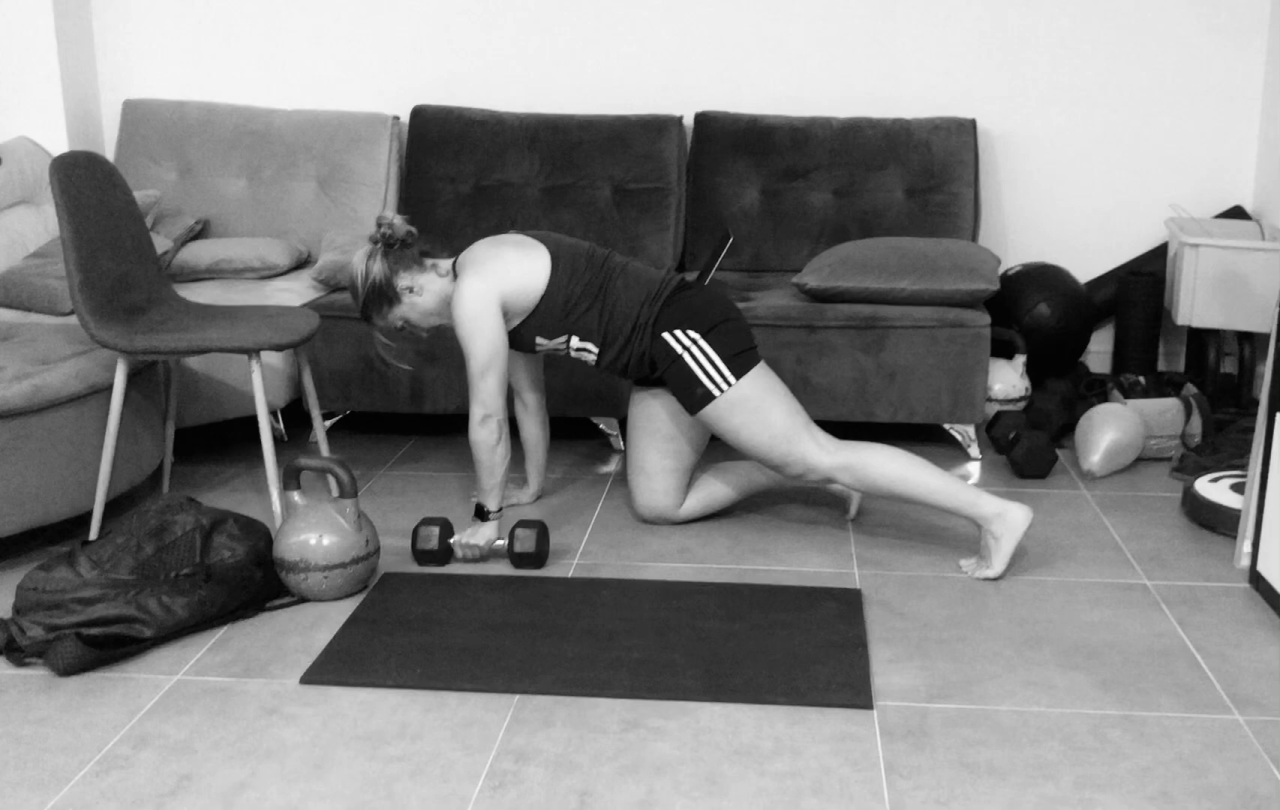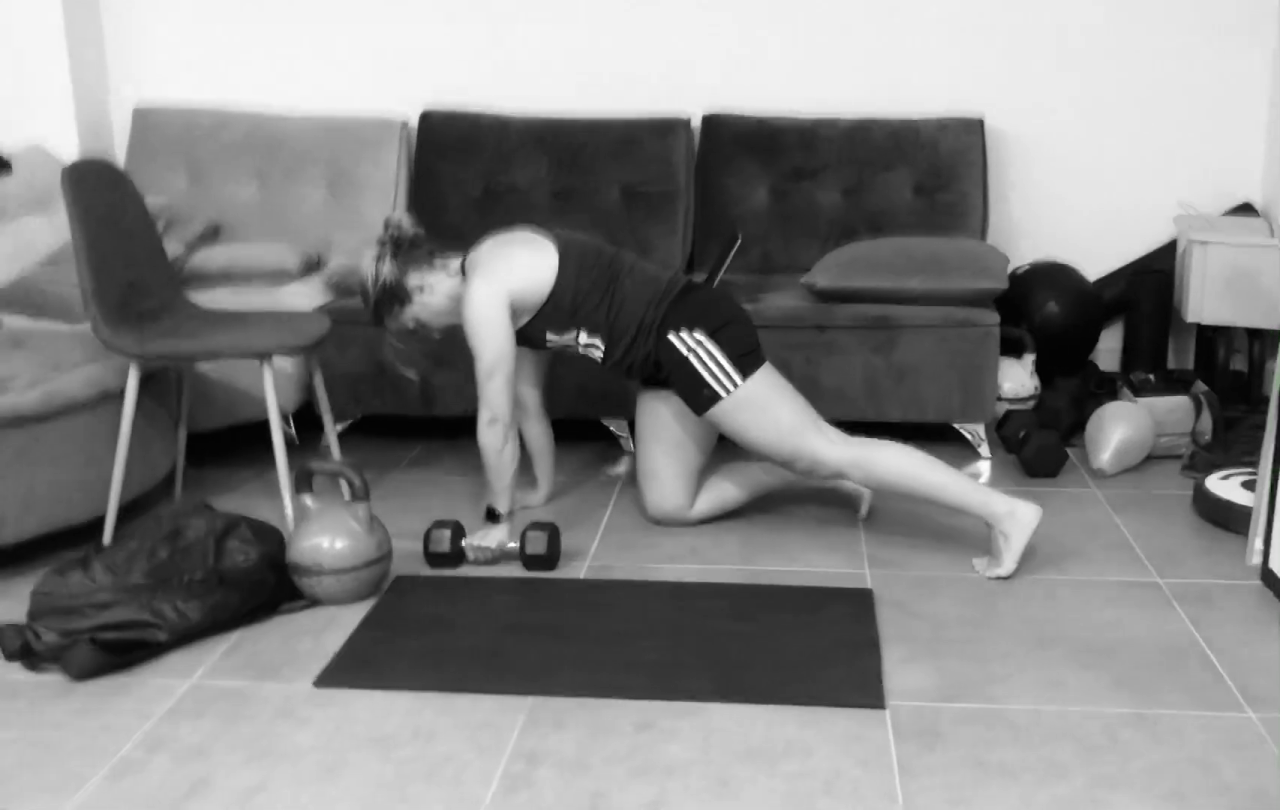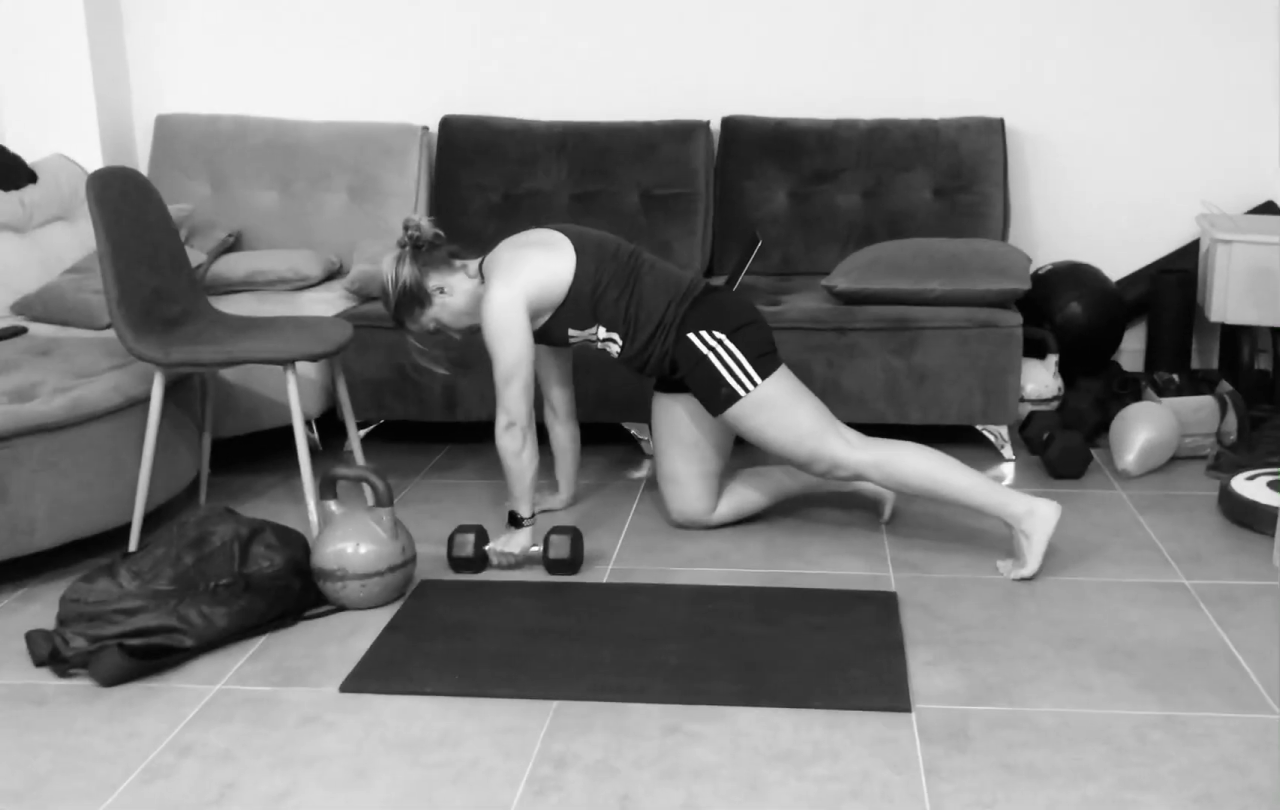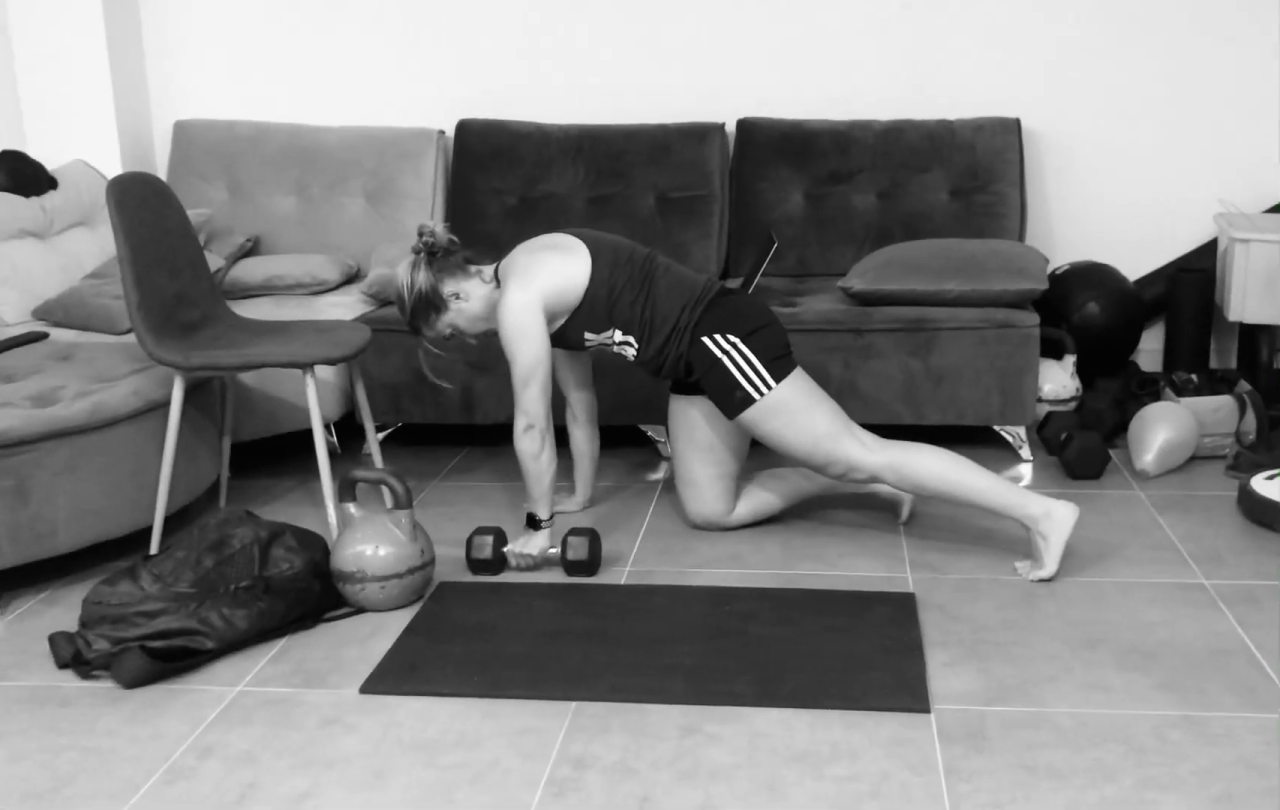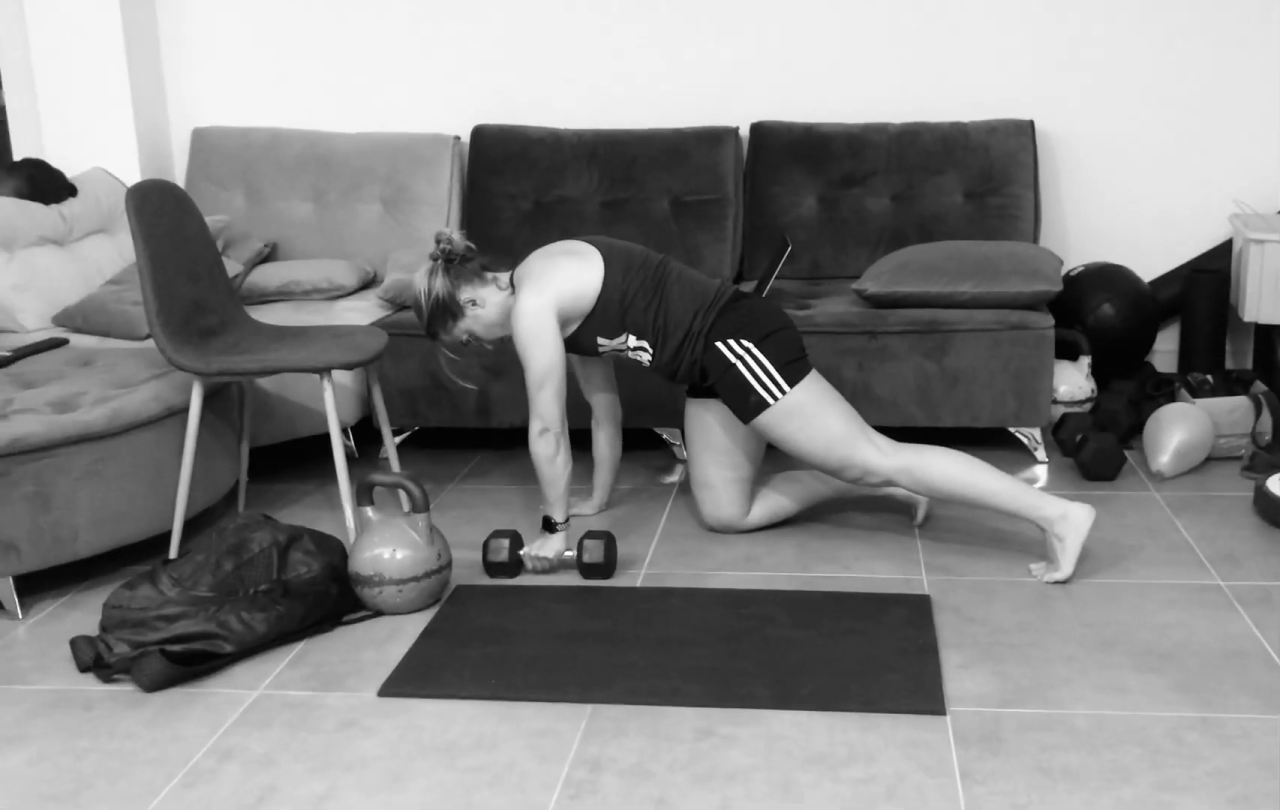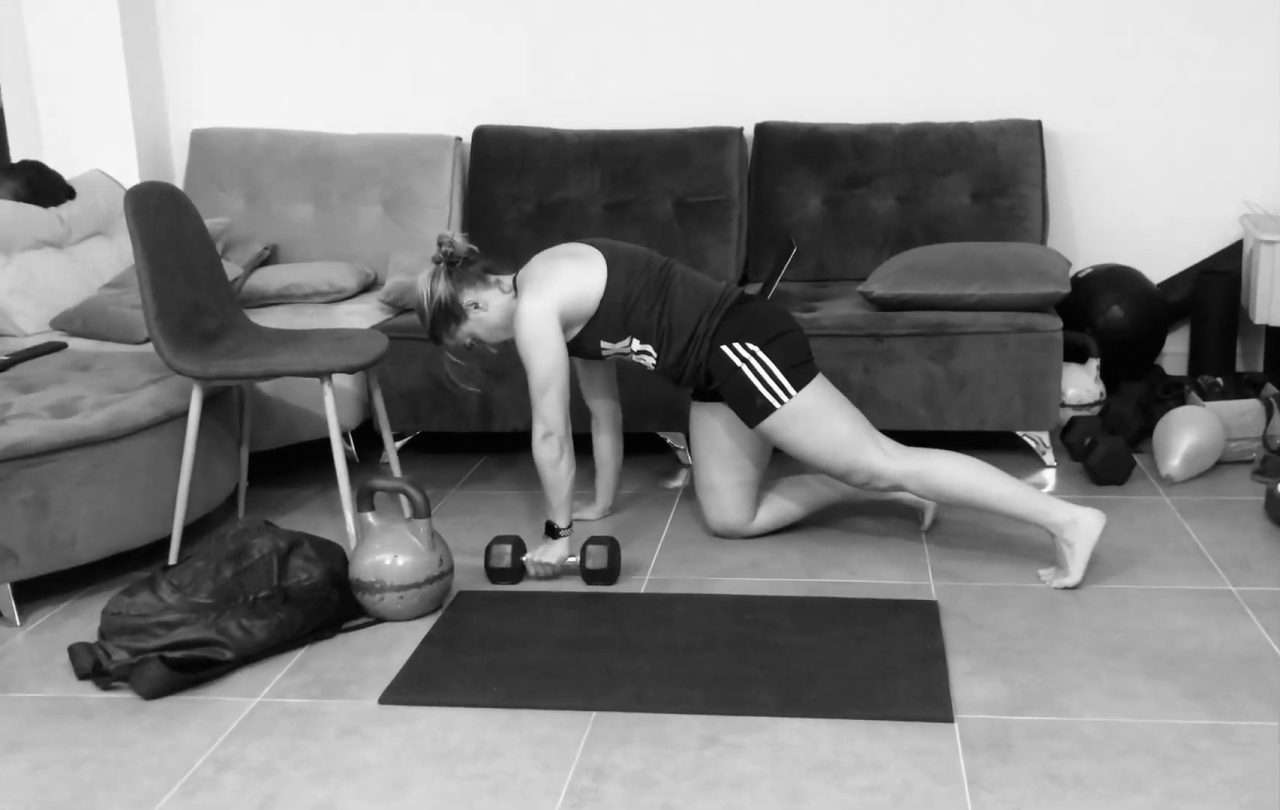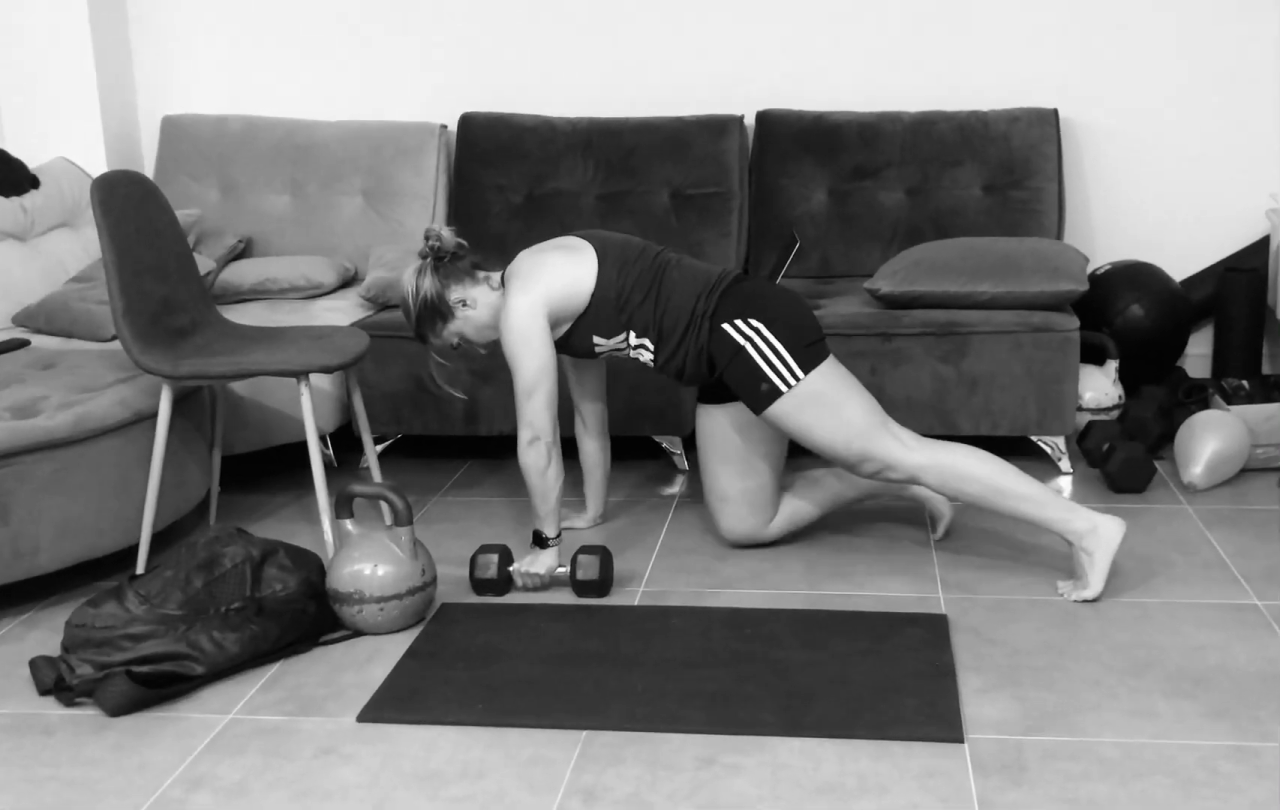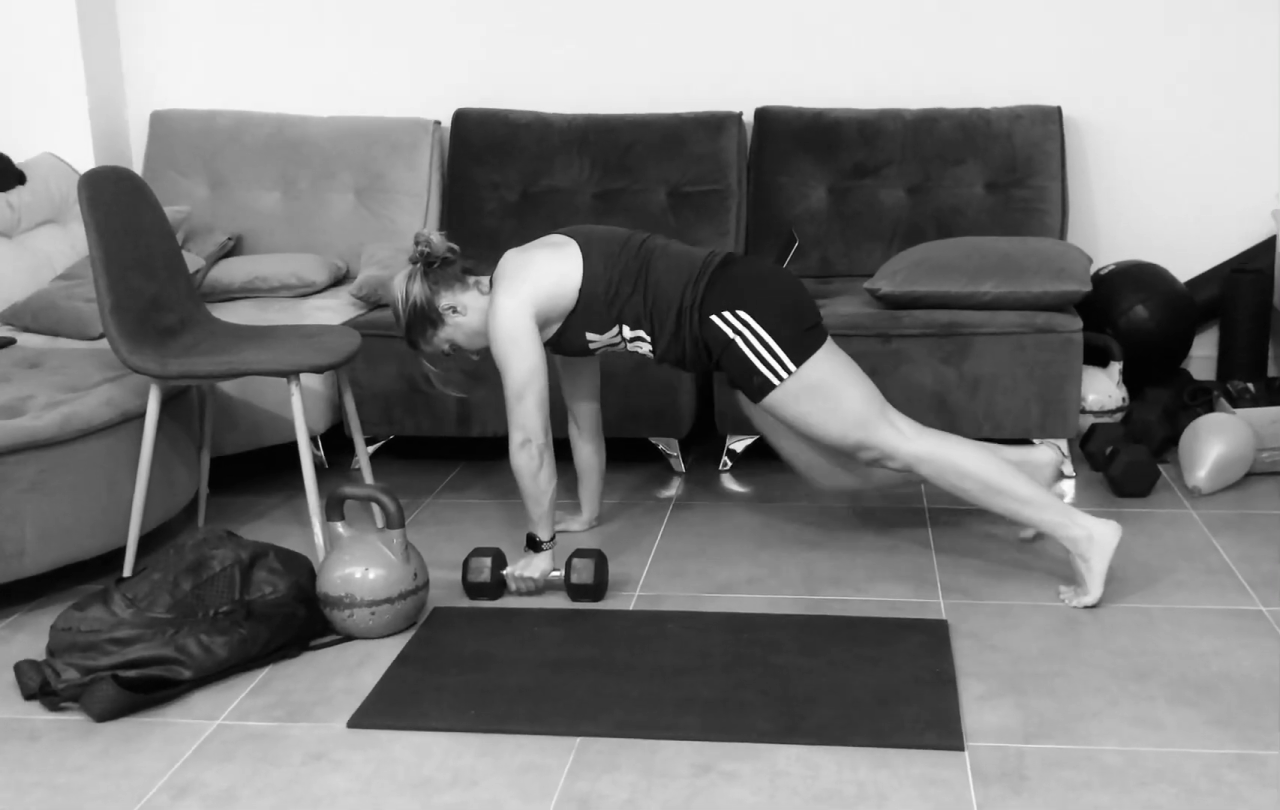
dt=0.3s
person 1, frame 1
left shoulder: (471, 292)
right shoulder: (494, 275)
left elbow: (487, 418)
right elbow: (527, 391)
left wrist: (487, 515)
right wrist: (534, 485)
left hip: (683, 331)
right hip: (662, 350)
left knee: (816, 453)
right knee: (658, 502)
left ankle: (995, 513)
right ankle: (799, 473)
person 1, frame 2
left shoulder: (481, 290)
right shoulder: (500, 272)
left elbow: (494, 419)
right elbow: (526, 397)
left wrist: (497, 517)
right wrist: (541, 488)
left hip: (690, 331)
right hip: (668, 348)
left knee: (823, 447)
right knee: (669, 504)
left ankle: (1004, 510)
right ankle: (810, 475)
person 1, frame 3
left shoulder: (500, 293)
right shoulder: (522, 277)
left elbow: (513, 423)
right elbow: (556, 397)
left wrist: (519, 522)
right wrist: (564, 492)
left hip: (707, 333)
right hip: (685, 350)
left knee: (840, 449)
right knee: (692, 508)
left ankle: (1024, 511)
right ankle: (843, 484)
person 1, frame 4
left shoulder: (517, 296)
right shoulder: (540, 283)
left elbow: (531, 425)
right elbow: (578, 399)
left wrist: (538, 522)
right wrist: (581, 494)
left hip: (723, 336)
right hip: (699, 353)
left knee: (855, 451)
right knee: (710, 510)
left ankle: (1041, 511)
right ankle: (862, 483)
person 1, frame 5
left shoulder: (530, 302)
right shoulder: (557, 287)
left elbow: (546, 430)
right elbow: (603, 400)
left wrist: (553, 526)
right wrist: (597, 498)
left hip: (737, 339)
right hip: (718, 354)
left knee: (872, 455)
right knee: (726, 513)
left ankle: (1058, 514)
right ankle: (877, 485)
person 1, frame 6
left shoulder: (533, 305)
right shoulder: (561, 289)
left elbow: (550, 434)
right elbow: (603, 406)
left wrist: (557, 531)
right wrist: (601, 502)
left hip: (744, 343)
right hip: (723, 358)
left knee: (879, 458)
right knee: (730, 519)
left ankle: (1067, 519)
right ankle: (884, 489)
person 1, frame 7
left shoulder: (520, 304)
right shoulder: (552, 294)
left elbow: (537, 437)
right elbow: (589, 408)
left wrist: (544, 540)
right wrist: (591, 511)
left hip: (747, 326)
right hip: (733, 345)
left knee: (891, 450)
right knee: (742, 526)
left ankle: (1086, 526)
right ankle: (906, 479)
person 1, frame 8
left shoulder: (508, 305)
right shoulder: (544, 291)
left elbow: (529, 441)
right elbow: (583, 408)
left wrist: (539, 543)
right wrist: (586, 512)
left hip: (739, 311)
right hip: (738, 312)
left knee: (885, 440)
right knee: (846, 463)
left ankle: (1081, 532)
right ankle: (1022, 466)
